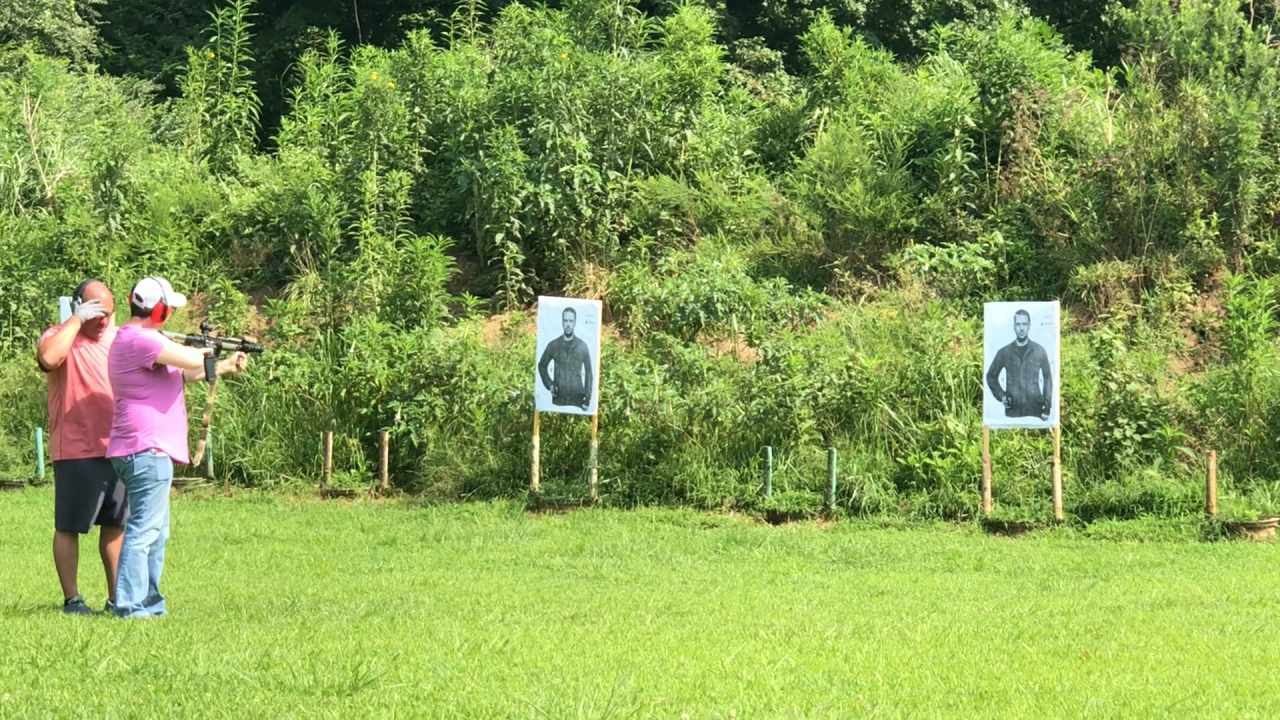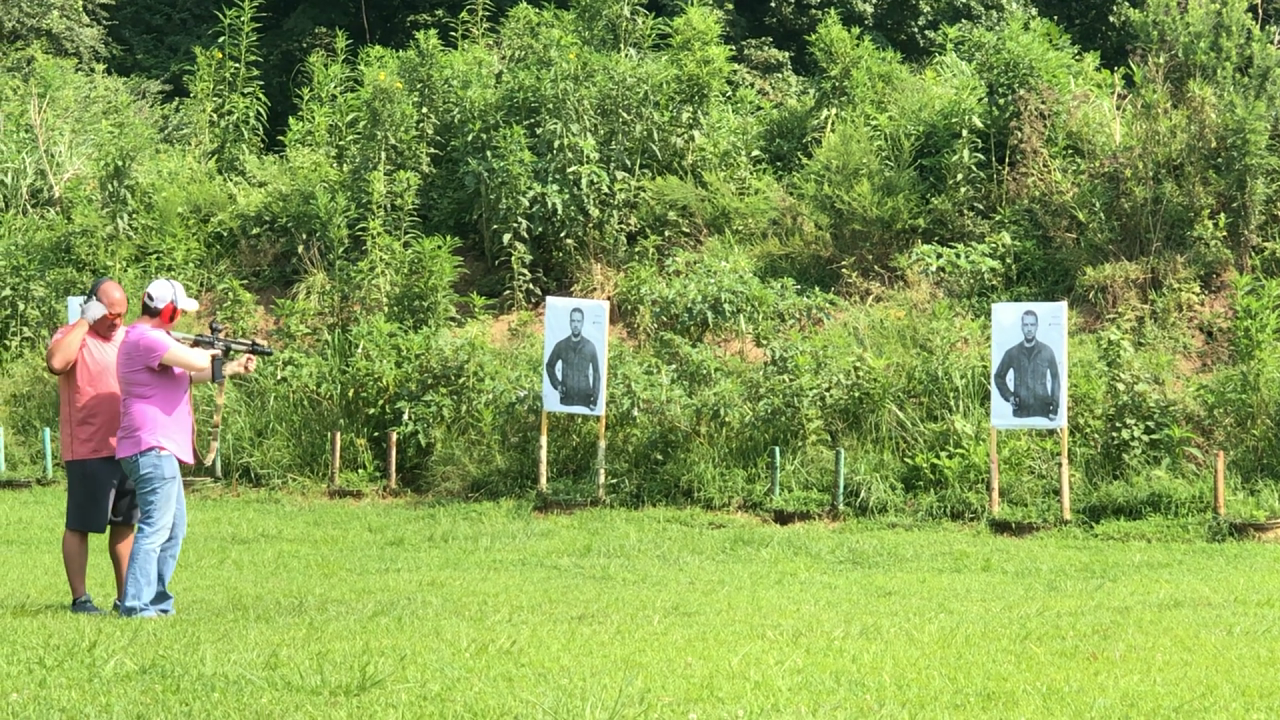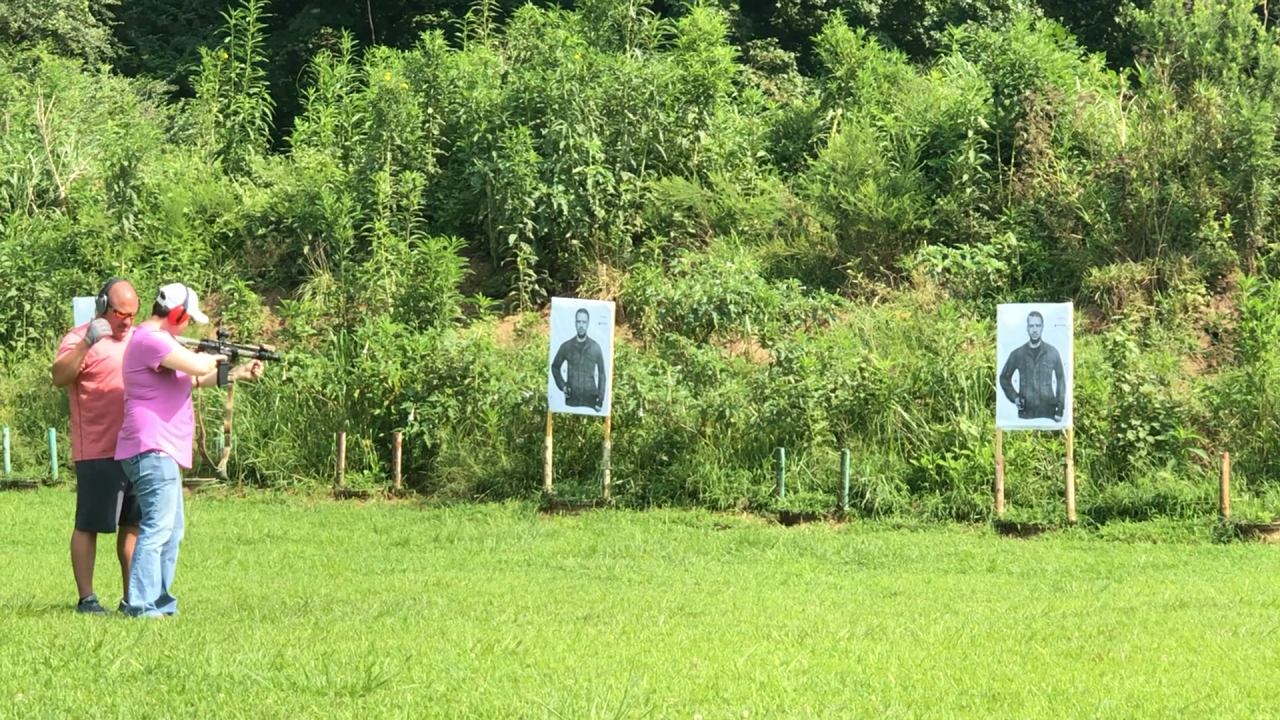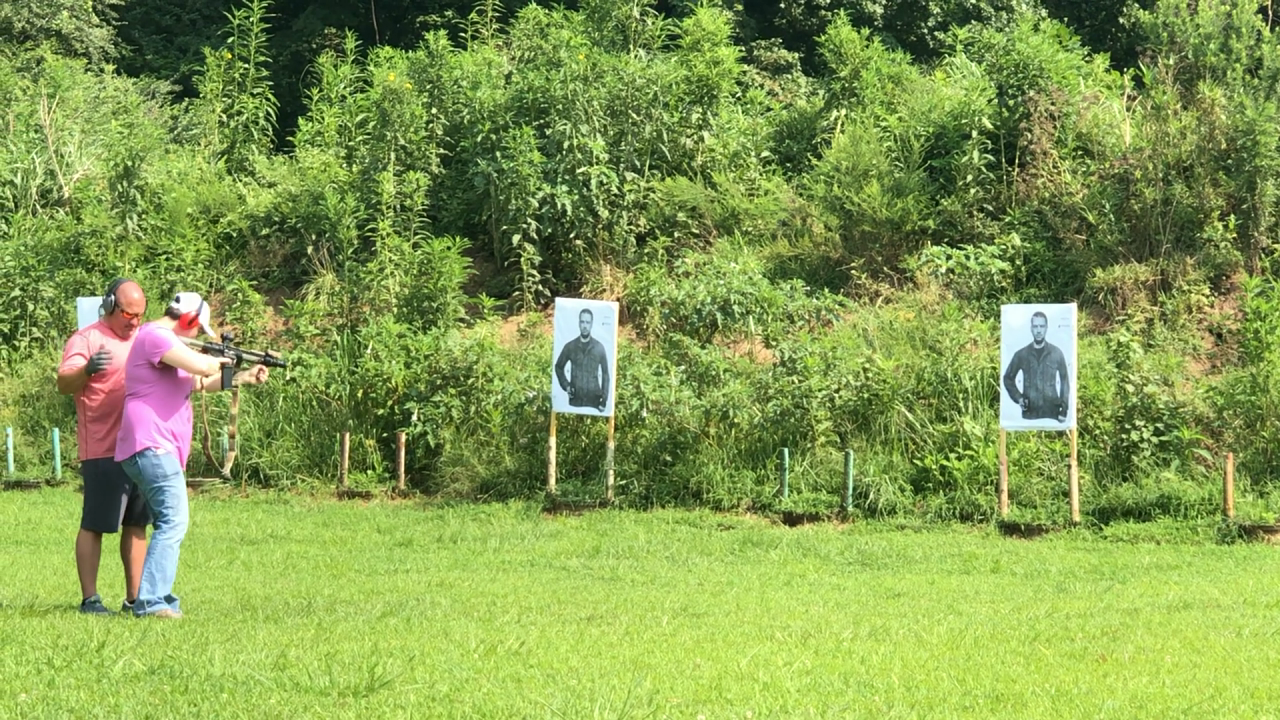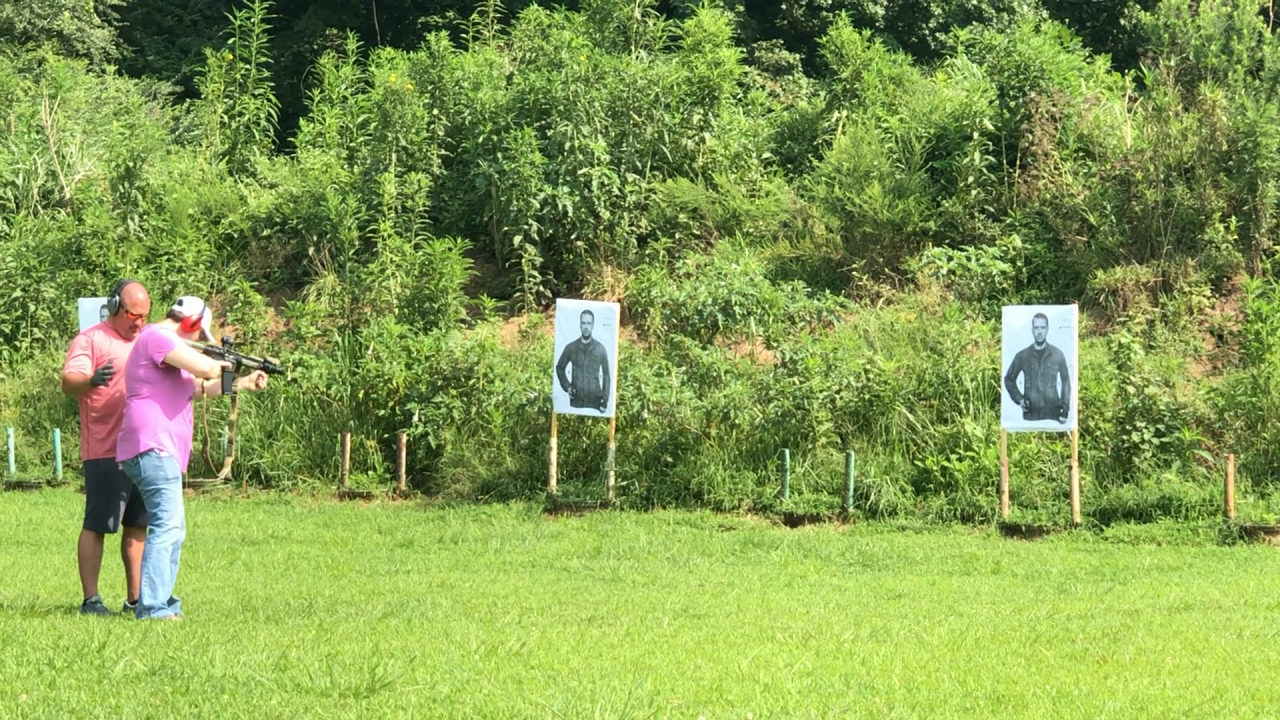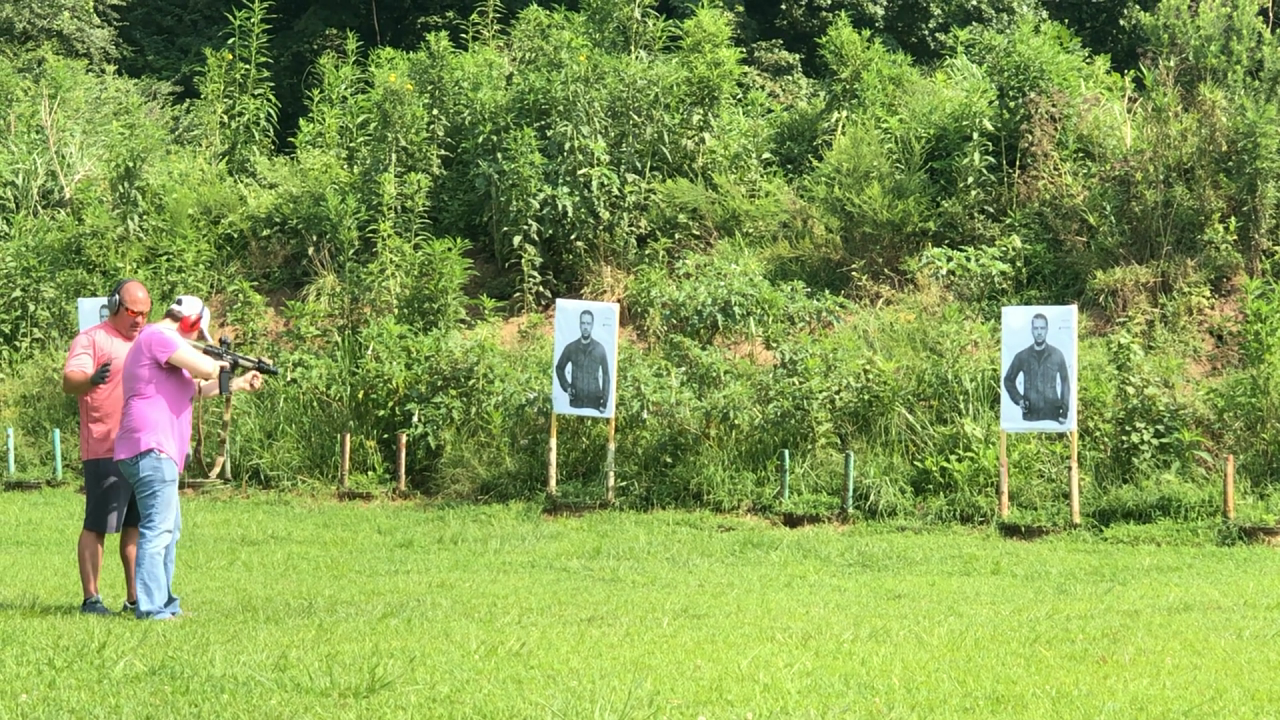
dt=0.2s
person 1, frame 1
left shoulder: (115, 334)
right shoulder: (60, 335)
right elbow: (48, 358)
right wrist: (77, 320)
right hip: (77, 451)
left knee: (115, 525)
right knee: (69, 526)
left ankle: (116, 596)
right ankle: (71, 598)
person 1, frame 2
left shoulder: (127, 336)
right shoulder: (72, 336)
right elbow: (56, 363)
right wrist: (84, 322)
right hip: (88, 450)
left knee: (125, 524)
right knee: (79, 525)
left ankle: (125, 596)
right ankle: (79, 598)
person 1, frame 3
left shoulder: (137, 337)
right shoulder: (79, 337)
right elbow: (59, 377)
right wrist: (85, 346)
right hip: (98, 450)
left knee: (131, 524)
right knee: (89, 525)
left ankle: (132, 596)
right ankle: (86, 598)
person 1, frame 4
right shoulder: (86, 339)
right elbow: (64, 383)
right wrist: (87, 371)
right hip: (104, 450)
left knee: (136, 524)
right knee: (94, 524)
left ankle: (135, 596)
right ankle: (90, 598)
person 1, frame 5
right shoulder: (90, 340)
right elbow: (68, 383)
right wrist: (91, 381)
right hip: (106, 451)
left knee: (137, 525)
right knee: (96, 524)
left ankle: (136, 597)
right ankle: (91, 598)
person 1, frame 6
right shoulder: (91, 339)
right elbow: (69, 382)
right wrist: (92, 379)
right hip: (106, 450)
left knee: (136, 525)
right knee: (97, 525)
left ankle: (135, 597)
right ankle: (91, 599)
person 2, frame 1
left shoulder: (137, 337)
right shoulder: (140, 339)
left elbow: (179, 373)
right elbow: (191, 361)
left wrist: (225, 366)
right wrist: (199, 350)
left hip: (149, 449)
right hip: (146, 450)
left knee: (156, 530)
right knee: (144, 529)
left ankle: (148, 602)
right ankle: (129, 607)
person 2, frame 2
left shoulder: (148, 336)
right shoulder: (146, 338)
left elbow: (187, 374)
right elbow: (195, 363)
left wrist: (233, 368)
right wrist: (207, 352)
left hip: (160, 450)
right hip: (152, 449)
left knee: (174, 528)
right knee: (155, 529)
left ankle: (157, 601)
right ankle: (136, 607)
person 2, frame 3
left shoulder: (158, 339)
right shoulder: (150, 339)
left elbow: (192, 380)
right elbow: (197, 367)
left wrist: (237, 373)
right wrist: (212, 358)
left hip: (162, 450)
right hip: (153, 450)
left knee: (172, 530)
right knee: (157, 528)
left ankle: (160, 602)
right ankle: (141, 606)
person 2, frame 4
left shoulder: (163, 340)
right shoulder: (155, 335)
left elbow: (197, 383)
right elbow: (199, 365)
left wrist: (242, 377)
right wrist: (217, 361)
left hip: (161, 448)
right hip: (150, 446)
left knee: (173, 525)
right knee: (174, 521)
left ankle: (162, 600)
right ankle: (150, 601)
person 2, frame 5
left shoulder: (161, 342)
right shoulder: (158, 336)
left elbow: (197, 387)
right elbow: (203, 367)
left wrist: (241, 383)
right wrist: (218, 364)
left hip: (160, 450)
right hip: (152, 448)
left knee: (174, 530)
right knee: (165, 526)
left ankle: (164, 604)
right ankle: (152, 607)
person 2, frame 6
left shoulder: (157, 341)
right shoulder: (160, 336)
left elbow: (192, 387)
right elbow: (205, 367)
left wrist: (236, 384)
right wrist: (216, 364)
left hip: (155, 449)
right hip: (150, 448)
left knee: (169, 529)
right knee: (157, 528)
left ankle: (165, 602)
right ankle: (151, 609)
